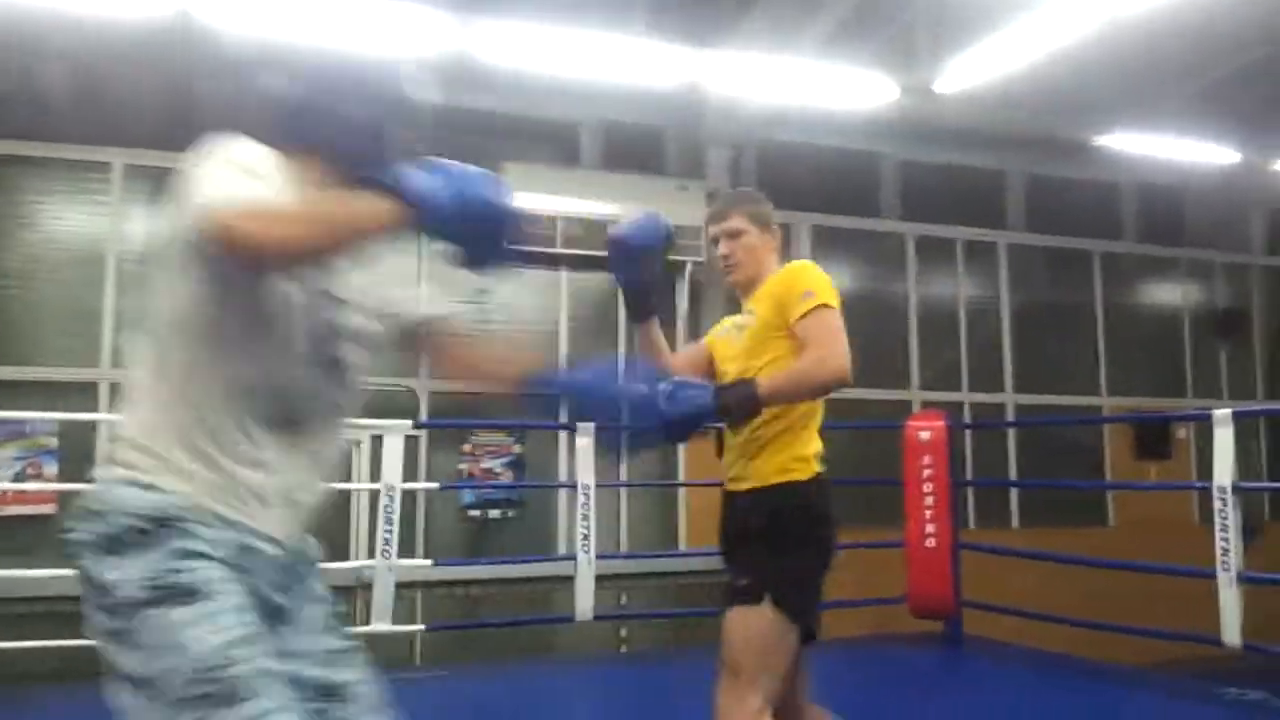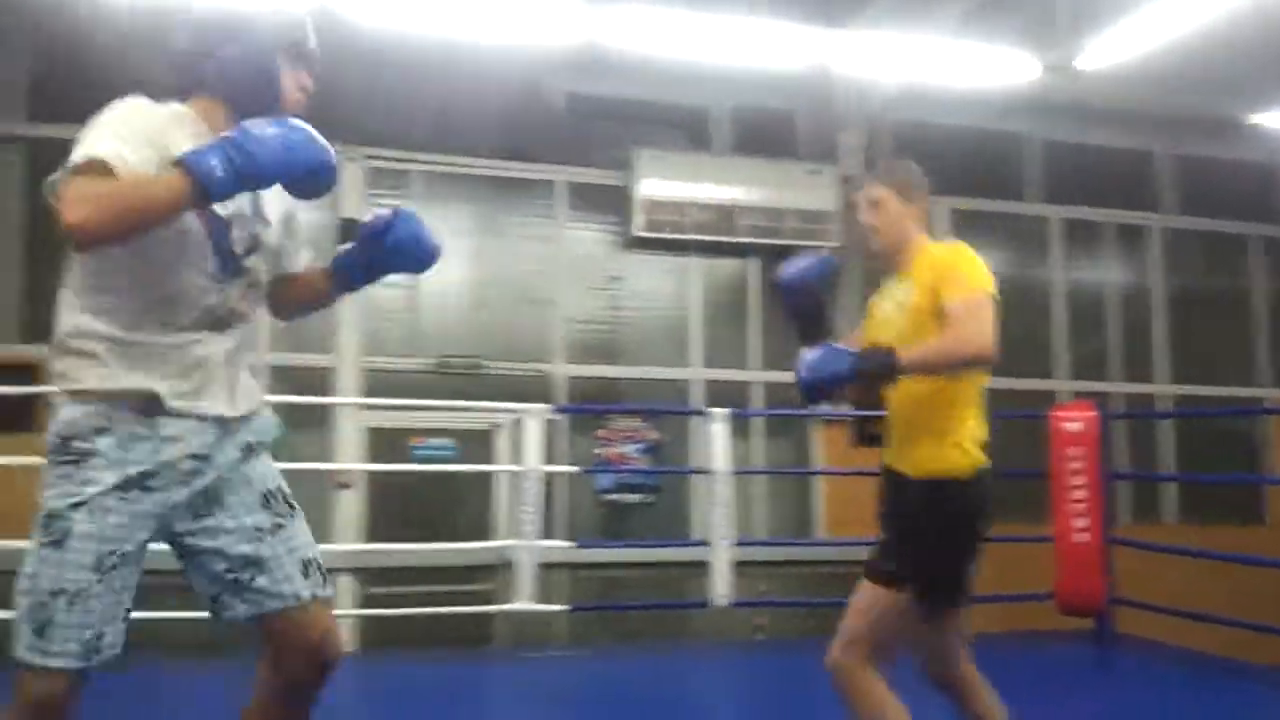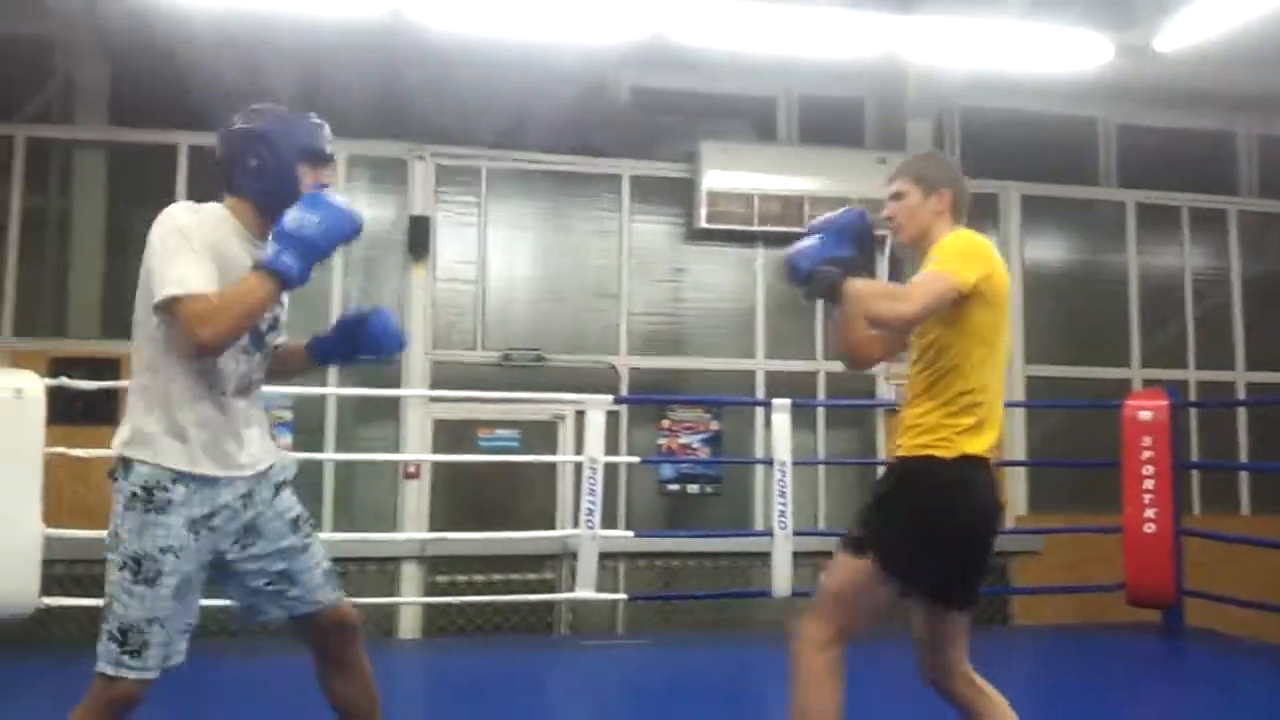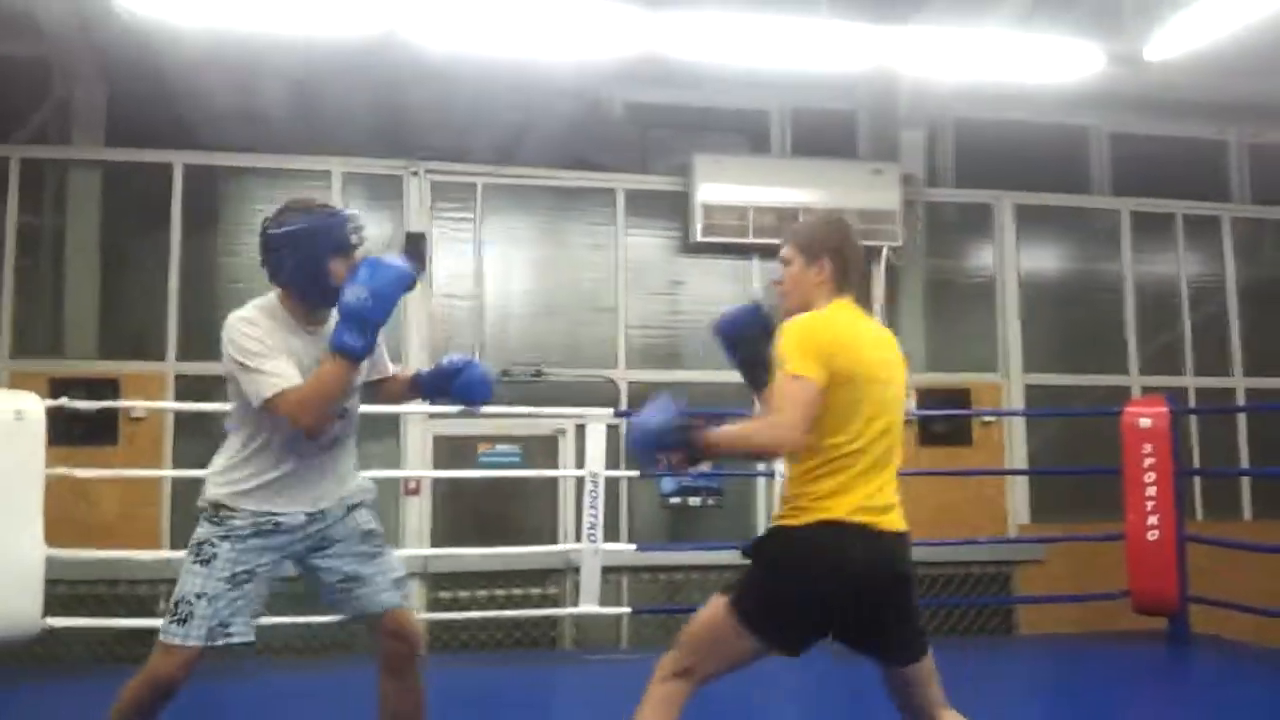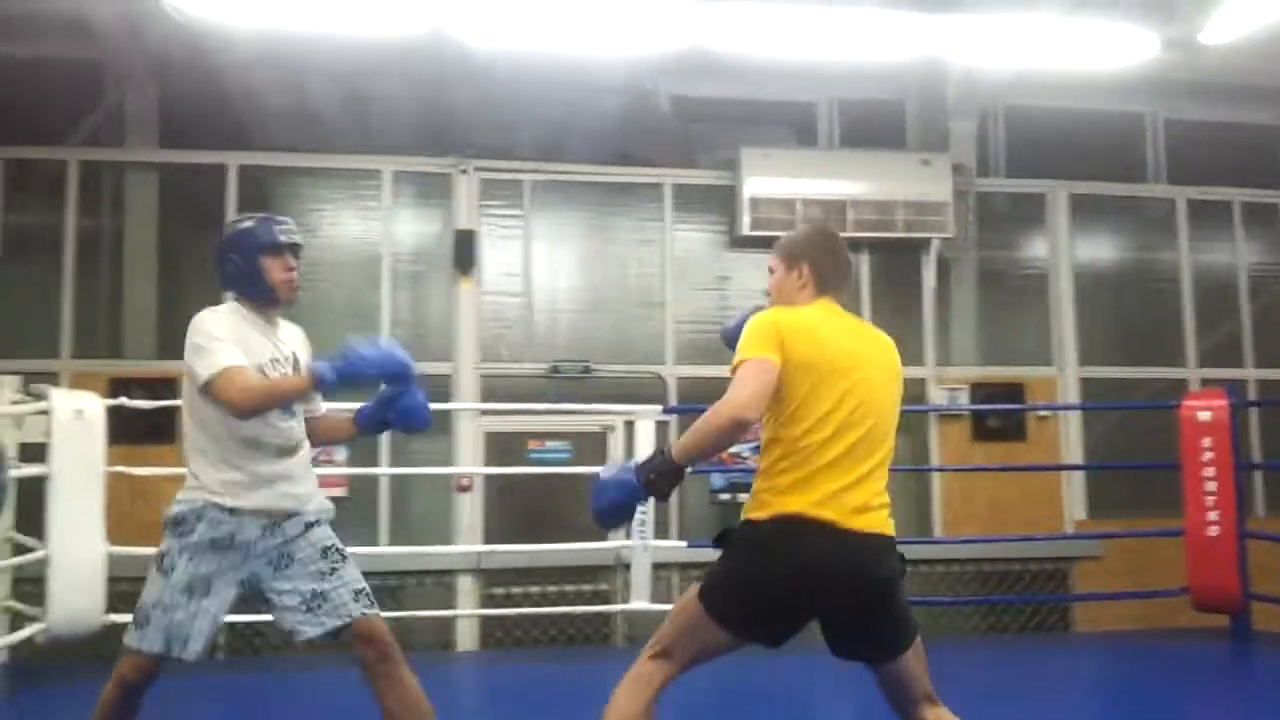
dt=0.4s
person 1, frame 1
left shoulder: (375, 262)
right shoulder: (240, 168)
left elbow: (465, 355)
right elbow: (259, 236)
right wrist: (418, 200)
left hip: (271, 542)
right hip: (162, 520)
person 1, frame 2
left shoulder: (261, 172)
right shoulder: (141, 122)
left elbow: (292, 294)
right elbow: (80, 214)
left wrist: (363, 262)
right wrist: (220, 164)
left hip: (229, 431)
right hip: (117, 424)
left knee: (309, 643)
person 1, frame 3
left shoulder: (265, 253)
right shoulder: (185, 226)
right elbow: (207, 333)
left wrist: (335, 344)
right wrist: (289, 256)
left hip: (253, 477)
right hip: (168, 482)
left knee: (336, 625)
person 1, frame 4
left shoulder: (347, 314)
right shoulder: (248, 328)
left elbow: (380, 384)
right elbow: (308, 416)
left wrist: (437, 380)
right wrist: (354, 328)
left hip: (336, 505)
right hip: (250, 511)
left knee: (403, 635)
right knee: (170, 667)
person 1, frame 5
left shoulder: (291, 335)
right shoulder: (213, 326)
right elbow: (242, 398)
left wrist: (375, 416)
right wrist: (334, 370)
left hip: (297, 519)
right hip: (213, 521)
left knee: (376, 642)
right knee: (137, 666)
person 2, frame 1
left shoulder: (799, 280)
right shoulder: (727, 331)
left elbow: (833, 365)
right elbow: (660, 380)
left wrist: (736, 396)
right wrist: (640, 301)
left hip: (787, 504)
right hip: (748, 507)
person 2, frame 2
left shoulder: (953, 262)
right shoulder: (887, 297)
left elbow: (979, 343)
right elbow: (849, 385)
left wrist: (881, 363)
right wrist: (814, 328)
left hip: (943, 489)
right hip: (917, 486)
left knee: (850, 660)
right knee: (944, 658)
person 2, frame 3
left shoulder: (966, 248)
right shoulder: (951, 263)
left elbow: (900, 310)
right elbow: (864, 350)
left wrist: (835, 280)
right wrist: (841, 280)
left hip: (935, 479)
right hip: (964, 487)
left knee: (817, 635)
right knee: (947, 669)
person 2, frame 4
left shoulder: (808, 330)
right shoulder: (882, 342)
left elbow: (783, 437)
left wrist: (696, 439)
right wrist: (759, 371)
left hip: (812, 546)
right hip: (884, 552)
left knee: (676, 675)
person 2, frame 5
left shoulder: (774, 326)
right shoulder: (885, 349)
left elbow: (739, 412)
left wrist: (659, 469)
left hip: (781, 543)
right hip: (869, 551)
left knee: (655, 663)
